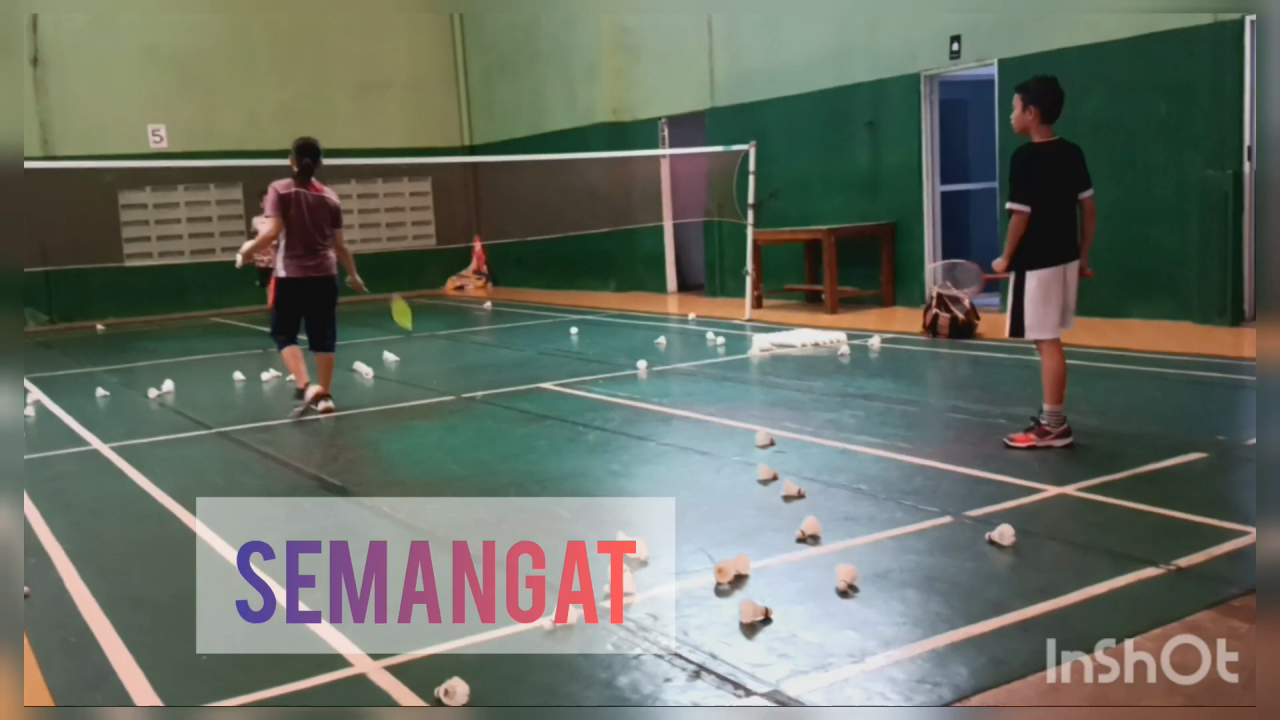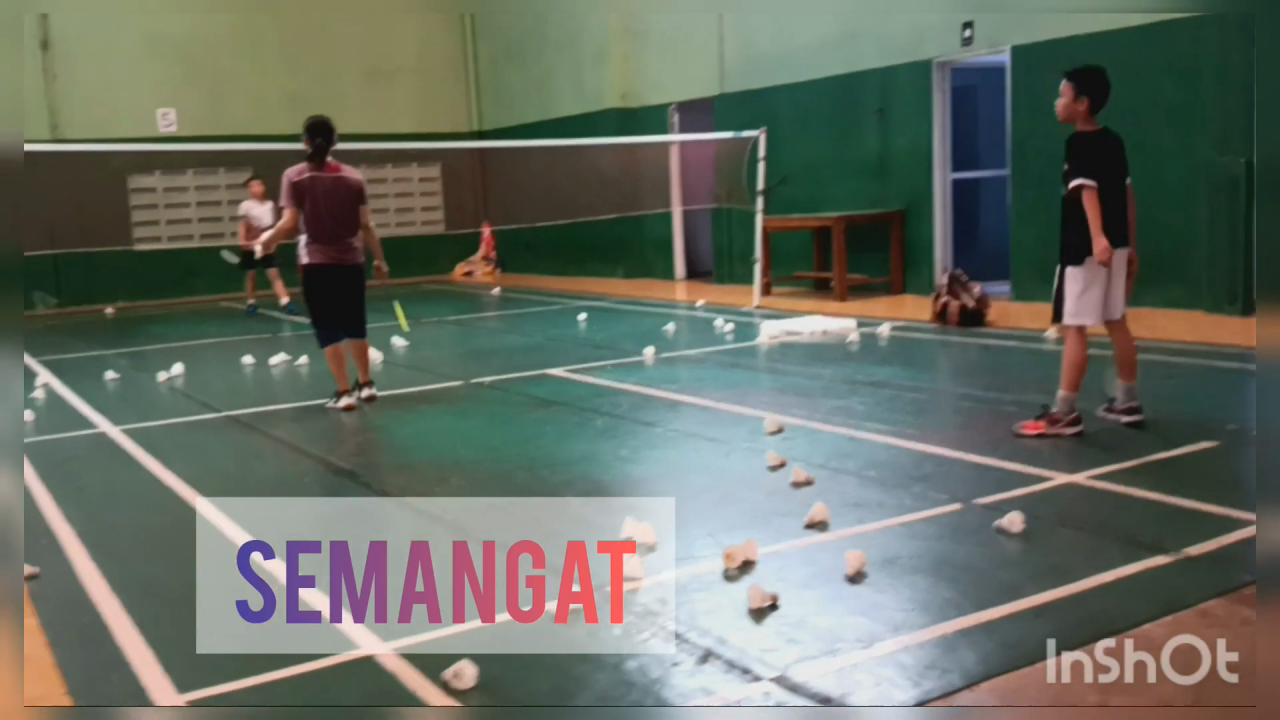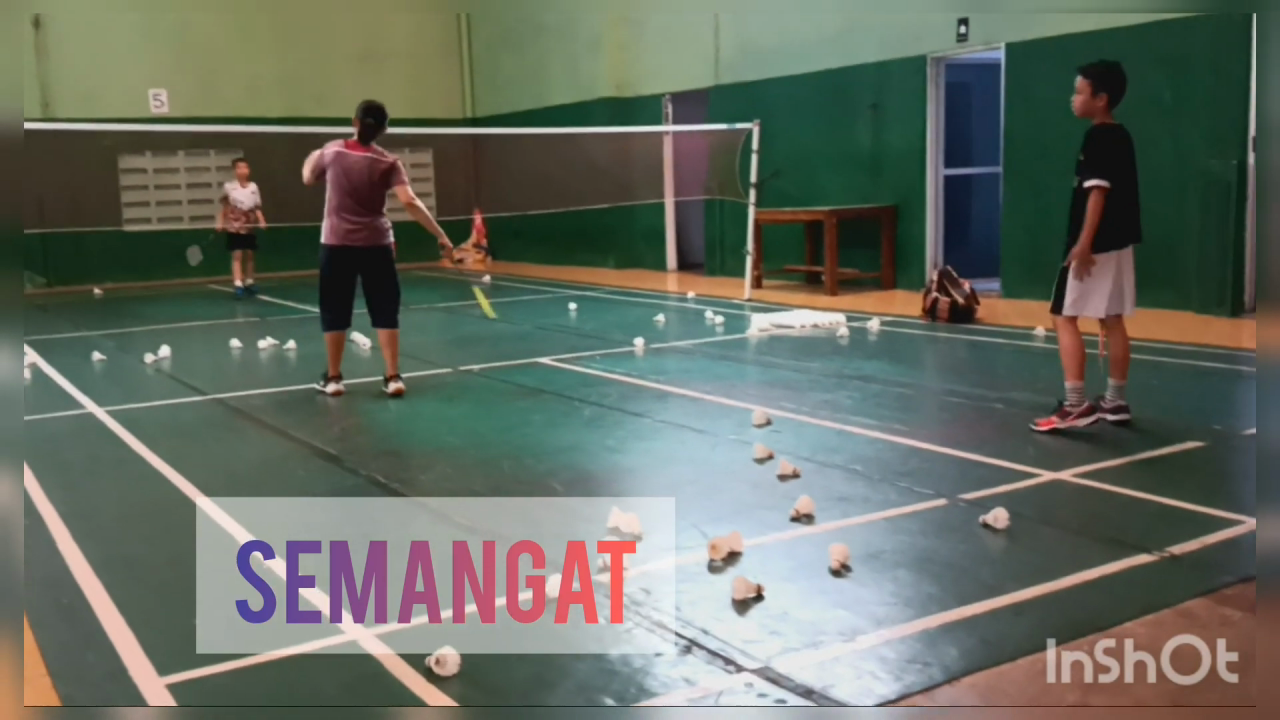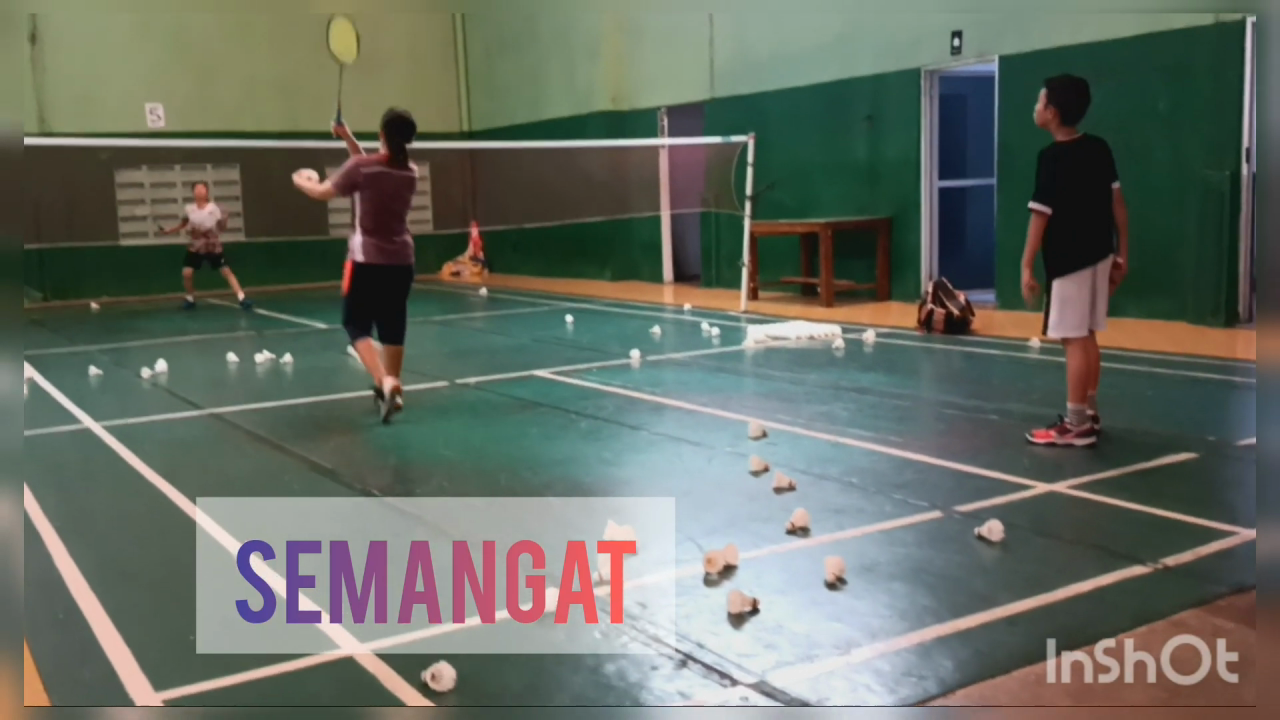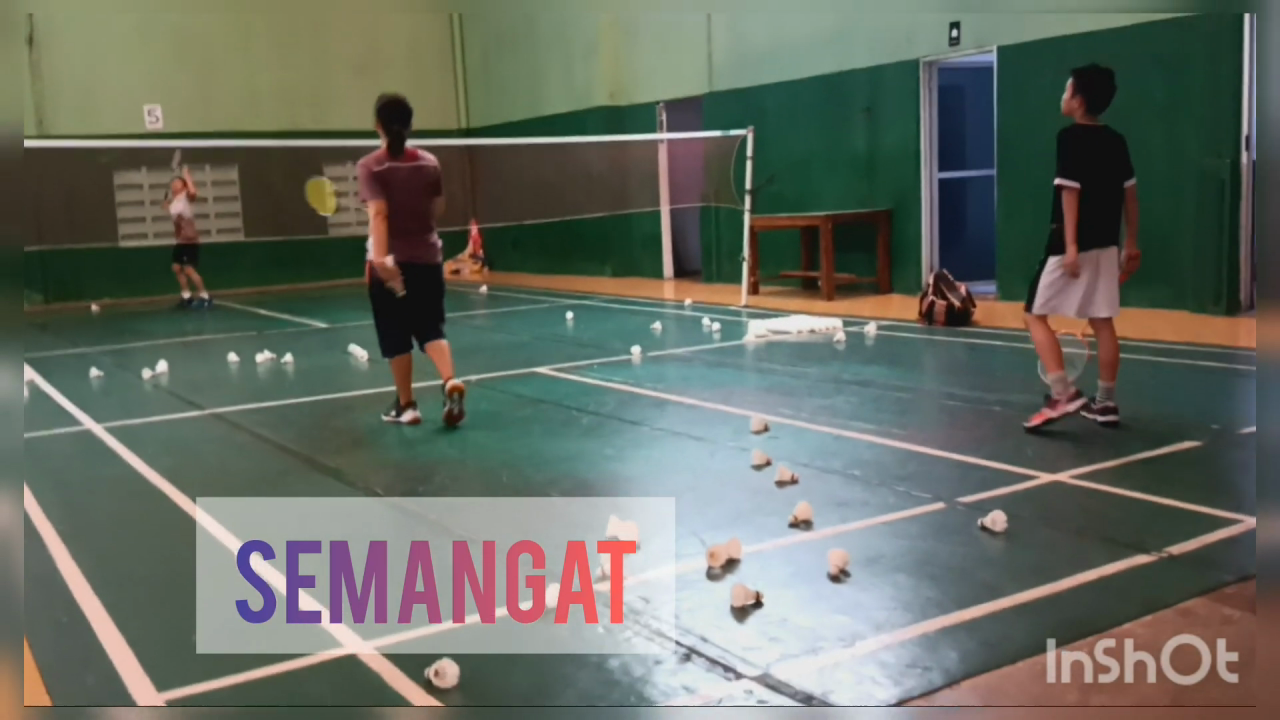
dt=0.7s
person 1, frame 1
left shoulder: (1025, 157)
right shoulder: (1072, 153)
left elbow: (1021, 216)
right elbow: (1089, 209)
left wrist: (1005, 258)
right wrist: (1083, 257)
left hip: (1037, 261)
right hip: (1064, 257)
left knee: (1046, 340)
right knee: (1049, 338)
left ankle: (1053, 426)
right ankle: (1053, 413)
person 1, frame 2
left shoulder: (1078, 143)
right shoulder: (1112, 141)
left elbow: (1087, 191)
right elbow: (1127, 193)
left wrist: (1097, 237)
right wrist: (1128, 244)
left hip: (1085, 250)
right hip: (1116, 245)
left knee: (1073, 328)
right knee: (1115, 322)
left ankle: (1063, 414)
right ankle: (1128, 402)
person 1, frame 3
left shoulder: (1097, 137)
right shoulder: (1121, 137)
left elbow: (1097, 191)
left wrist: (1084, 242)
left hip: (1096, 245)
right hip: (1119, 243)
left knee: (1065, 320)
right knee: (1113, 322)
left ankle: (1076, 404)
right ankle: (1116, 401)
person 1, frame 4
left shoulder: (1051, 158)
right shoulder: (1099, 148)
left elbow: (1041, 216)
right elbow: (1117, 203)
left wrist: (1027, 267)
right wrist: (1121, 253)
left hip: (1070, 260)
right hip: (1100, 254)
left knee: (1074, 339)
right knee: (1087, 335)
left ankle: (1076, 425)
right ankle: (1087, 412)
person 1, frame 5
left shoulder: (1070, 137)
right shoulder: (1116, 141)
left elbow: (1070, 192)
right elbow: (1130, 195)
left wrist: (1070, 243)
right wrist: (1131, 243)
left hip: (1078, 245)
right hip: (1105, 244)
left knee: (1035, 315)
right knee: (1102, 322)
left ankle: (1062, 392)
right ankle: (1105, 402)
person 2, frame 1
left shoulder: (280, 189)
right shoulder: (330, 197)
left elbow: (272, 232)
right elbow: (339, 244)
left wrist: (250, 249)
right wrist: (353, 275)
left hip: (291, 275)
right hip: (324, 275)
left knee: (284, 333)
right knee: (324, 335)
left ankle: (306, 386)
right ankle: (324, 396)
person 2, frame 2
left shoulder: (294, 176)
right shoulder: (352, 176)
left elbow: (289, 224)
right elbow: (365, 225)
left wrist: (267, 239)
right wrist: (379, 259)
left hip: (317, 263)
right hip: (351, 261)
left knee: (328, 328)
right knee: (355, 323)
left ankle: (344, 392)
right ankle: (365, 383)
person 2, frame 3
left shoulder: (331, 151)
right shoulder: (388, 162)
left elbow: (309, 179)
right elbow: (409, 201)
left wrist: (311, 158)
right wrist: (440, 235)
left hip: (336, 243)
right hip: (376, 244)
left knee: (335, 313)
right knee: (384, 311)
left ankle: (332, 378)
right ankle: (393, 377)
person 2, frame 4
left shoulder: (360, 167)
right shoulder: (410, 172)
left elbow: (322, 192)
left wrist: (300, 180)
right wrist: (351, 140)
left hip: (367, 259)
right hip: (402, 260)
left knee: (357, 324)
right knee: (393, 327)
left ankle: (386, 383)
right ankle: (390, 388)
person 2, frame 5
left shoulder: (370, 166)
right shoulder: (429, 163)
left elbow: (378, 214)
right elbow: (436, 211)
left wrist: (380, 257)
left hip: (391, 260)
right hip: (427, 258)
left knee: (394, 334)
right knee: (431, 327)
left ankle: (405, 405)
right ankle: (450, 381)
